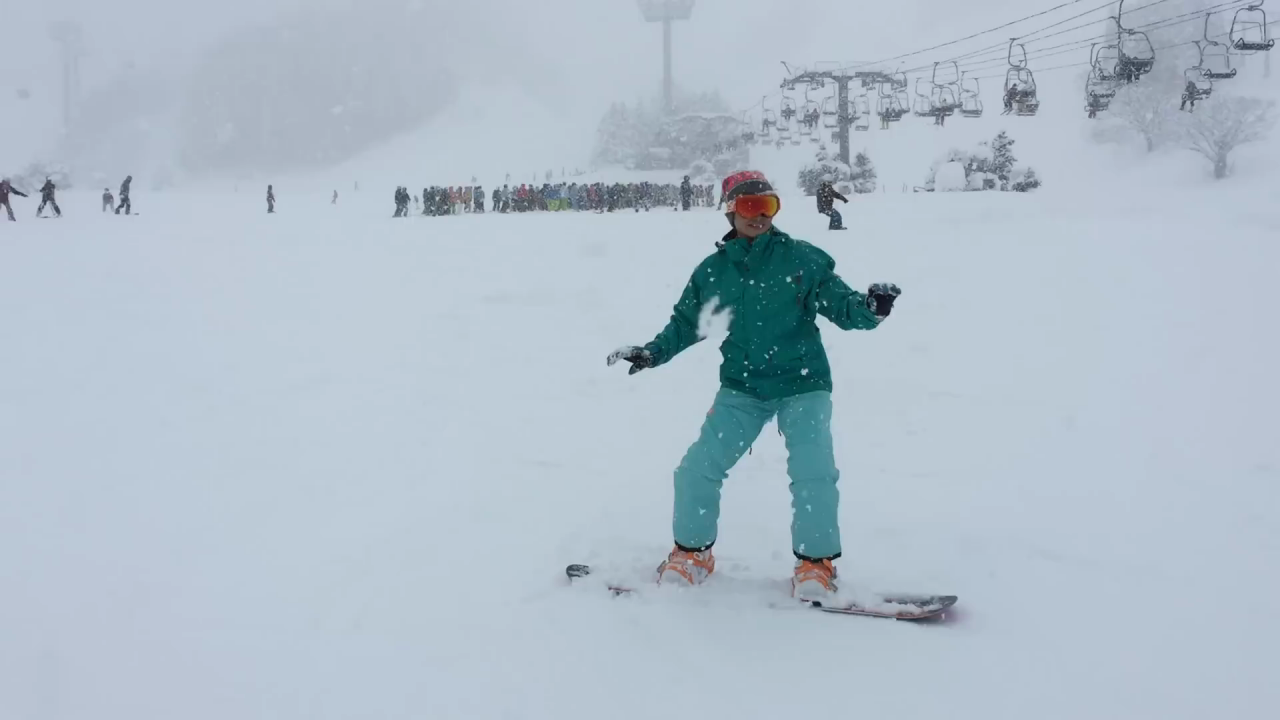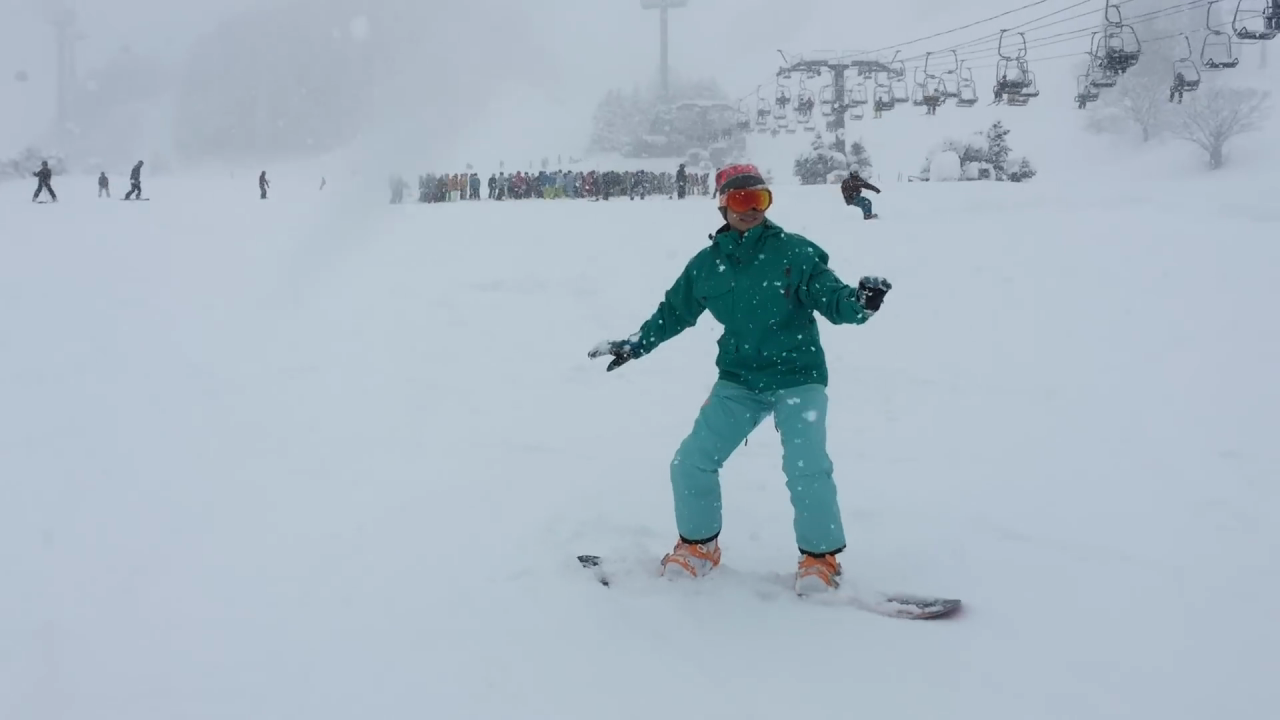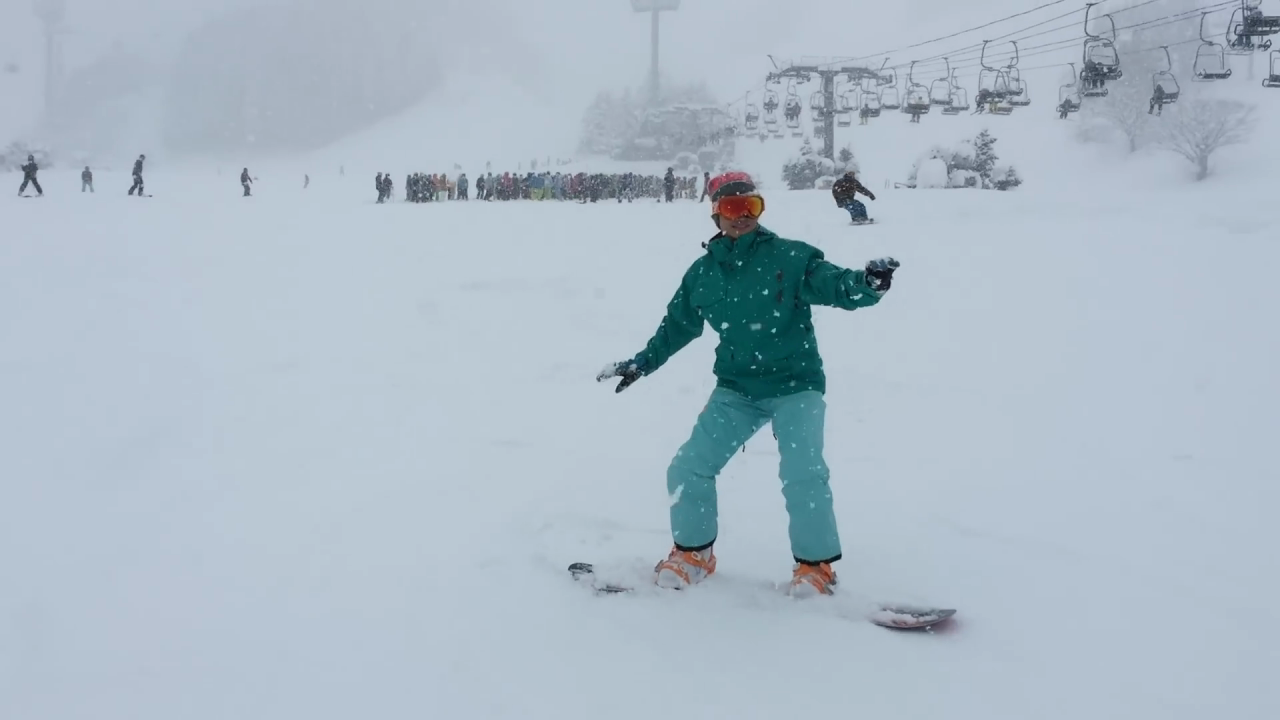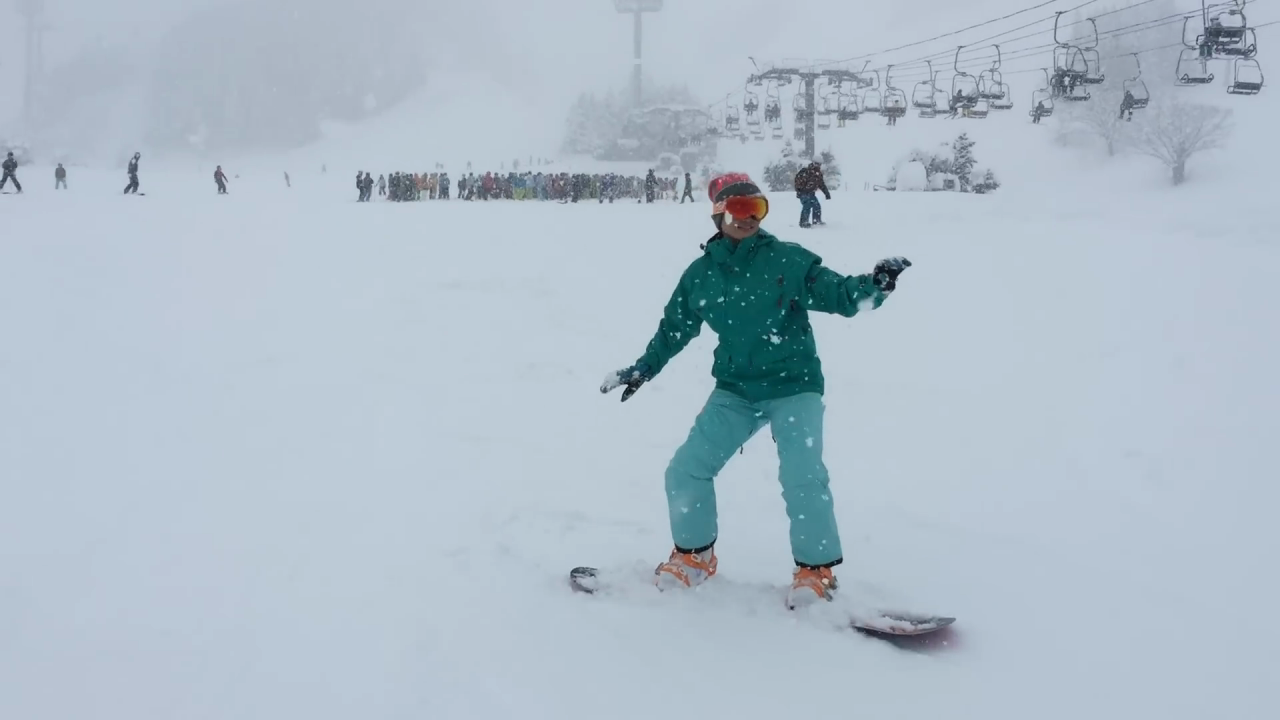
dt=0.4s
person 1, frame 1
left shoulder: (803, 259)
right shoulder: (712, 270)
left elbow: (840, 306)
right elbow: (687, 323)
left wrist: (871, 307)
right wrist: (653, 351)
left hip: (802, 384)
right hip: (741, 386)
left knee: (813, 472)
right knee: (696, 470)
left ankle: (815, 563)
right ankle: (692, 553)
person 1, frame 2
left shoulder: (796, 252)
right shoulder: (706, 264)
left elbow: (831, 299)
right elbow: (675, 311)
left wrist: (860, 301)
right wrist: (634, 345)
left hip: (797, 377)
right hip: (738, 380)
left knee: (807, 467)
right knee: (691, 462)
left ankle: (820, 558)
right ankle: (698, 546)
person 1, frame 3
left shoulder: (791, 257)
right shoulder: (702, 273)
left elbow: (839, 288)
right elbow: (678, 325)
left wrist: (870, 282)
right wrist: (642, 363)
left hip: (796, 384)
right hip: (736, 389)
left knee: (803, 473)
right knee: (687, 469)
left ankle: (814, 566)
right ankle: (693, 553)
person 1, frame 4
left shoulder: (789, 260)
right shoulder: (700, 274)
left elbow: (839, 294)
right elbow: (675, 326)
left wrist: (876, 284)
right wrist: (643, 367)
left hip: (794, 386)
right hip: (735, 390)
left knee: (803, 477)
right knee: (686, 470)
left ankle: (816, 570)
right ankle: (693, 556)
